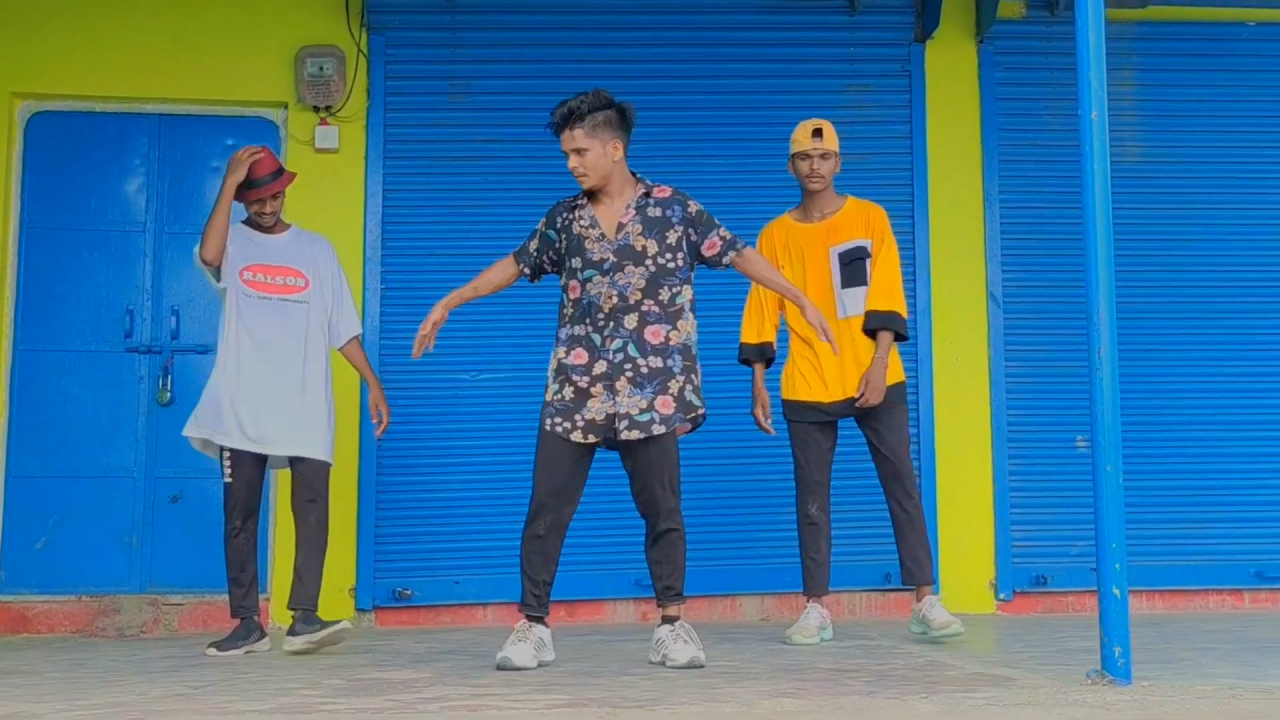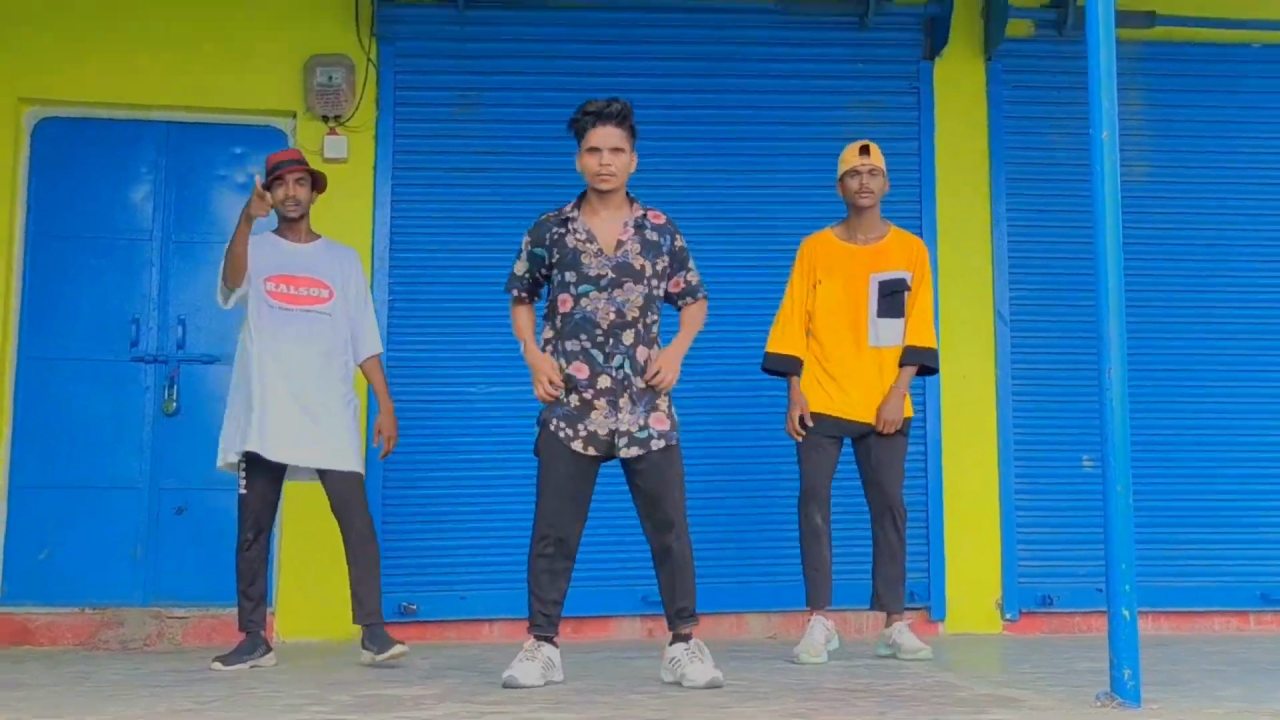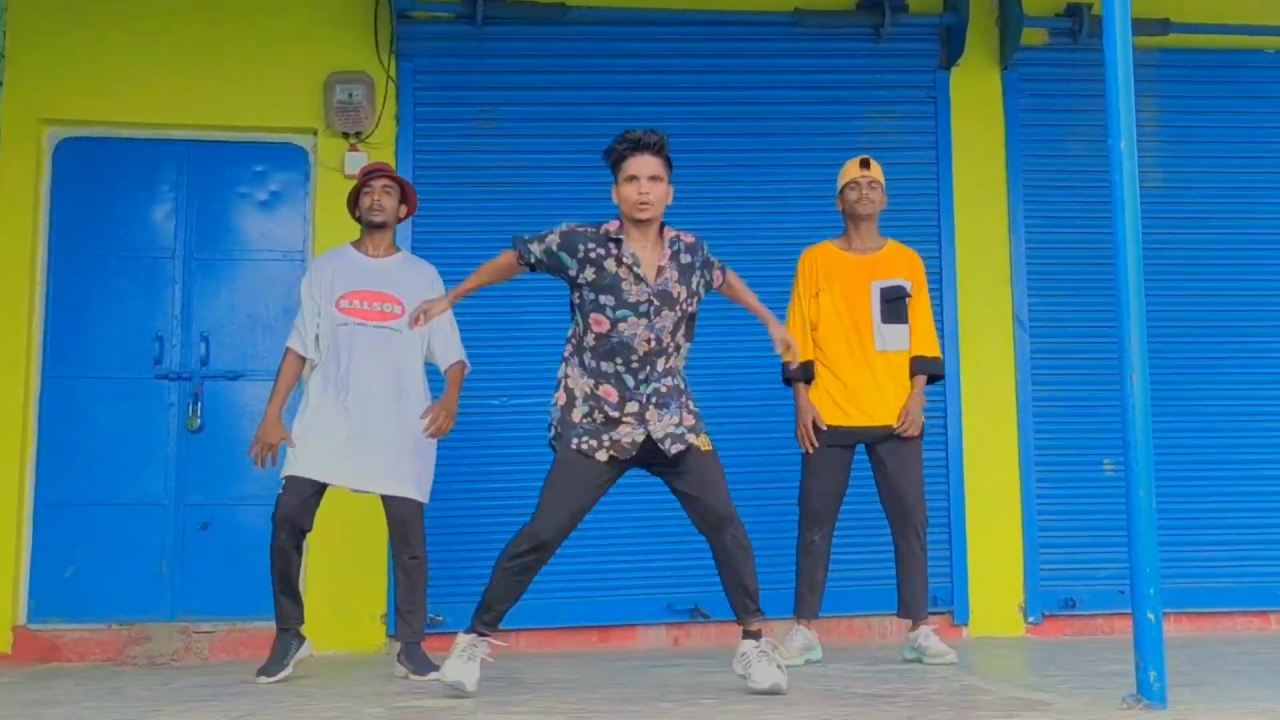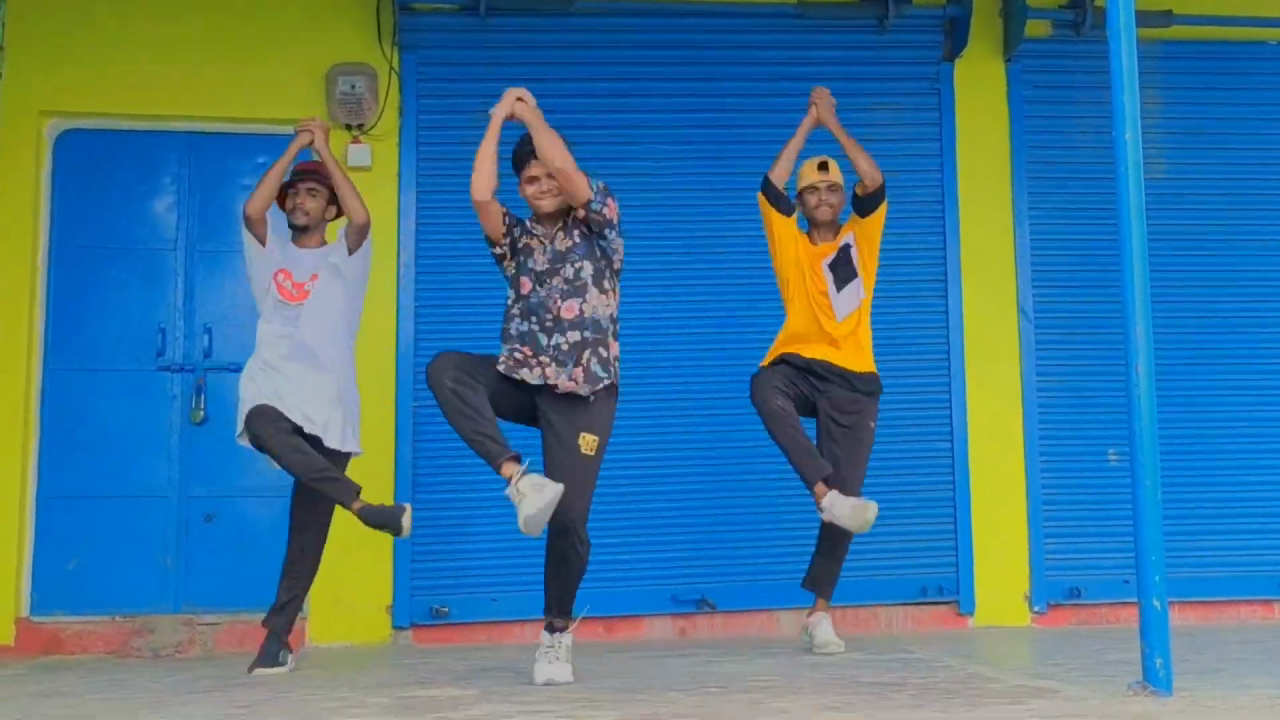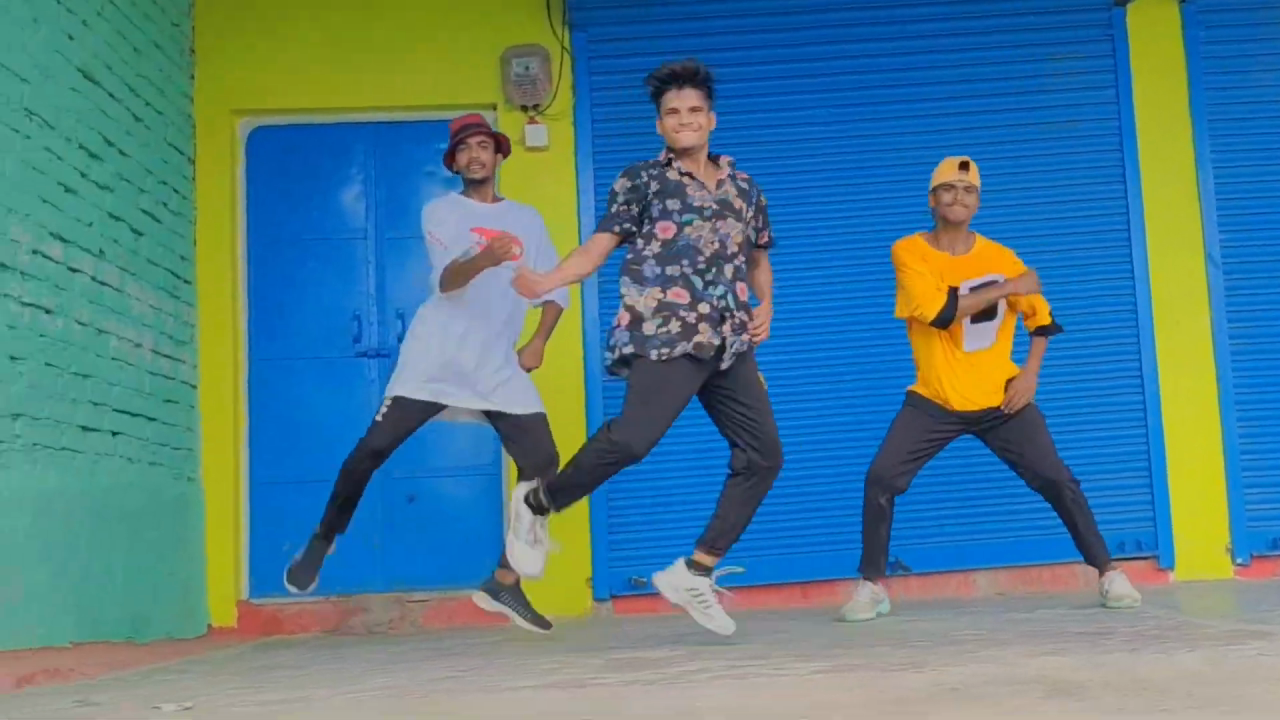
dt=0.5s
person 1, frame 1
left shoulder: (674, 208)
right shoulder: (563, 217)
left elbow: (738, 254)
right elbow: (517, 264)
left wrist: (802, 301)
right wrist: (446, 304)
left hip: (648, 386)
right hip: (574, 387)
left knee: (661, 509)
right knee: (546, 508)
left ankle: (671, 625)
right ankle: (533, 626)
person 1, frame 2
left shoulder: (662, 229)
right shoulder: (548, 230)
left elbow: (694, 302)
right elbow: (519, 300)
left wrist: (678, 350)
right wrist: (534, 354)
left hip: (645, 403)
right hip: (571, 404)
left knee: (668, 525)
right knee: (554, 529)
left ankle: (683, 645)
right ankle: (542, 646)
person 1, frame 3
left shoulder: (687, 251)
right shoulder: (580, 243)
left elbow: (721, 278)
right elbow: (516, 259)
left wrist: (771, 321)
right wrist: (449, 298)
left hip: (669, 417)
right hip: (595, 420)
left knee: (722, 520)
right knee: (545, 533)
left ankle: (753, 642)
right ankle: (476, 639)
person 1, frame 4
left shoulder: (595, 210)
right shoulder: (510, 228)
left elbow: (574, 177)
right elbow: (480, 194)
left wrist: (533, 112)
right wrist: (500, 116)
left hip: (584, 380)
right hip: (521, 372)
left knee: (568, 518)
right knee: (444, 368)
left ankle: (557, 635)
right ankle: (519, 478)
person 1, frame 5
left shoulder: (746, 187)
right shoulder: (645, 180)
left elbow: (759, 259)
right elbow: (600, 243)
left wrist: (764, 305)
right wrist: (550, 280)
left hip: (730, 344)
right hip: (668, 337)
left knee: (763, 456)
right knee: (632, 439)
left ankle: (694, 573)
right ankle: (537, 504)
person 2, frame 1
left shoulder: (317, 248)
right shoulder: (229, 241)
left elbow: (343, 326)
right elbow: (207, 257)
left wrist: (372, 384)
right wrist: (228, 185)
left hip: (306, 406)
right hip: (242, 404)
left knee: (311, 504)
right knee: (240, 512)
left ankle: (304, 617)
right ankle: (248, 622)
person 2, frame 2
left shoulder: (343, 260)
right shoulder: (252, 248)
left elbow: (365, 340)
right elbow: (232, 284)
left wrist: (385, 404)
right wrist: (248, 215)
left hip: (330, 413)
right hip: (264, 413)
left knee: (355, 516)
right knee: (253, 525)
left ankle: (373, 630)
right ankle: (254, 637)
person 2, frame 3
left shoulder: (424, 276)
right shoulder: (325, 269)
left elbow: (451, 351)
right elbow: (299, 347)
left wrist: (450, 396)
right wrist: (272, 413)
left hip: (400, 429)
right hip: (326, 423)
left knee: (410, 537)
right knee: (288, 520)
left ankle: (411, 647)
right ankle: (289, 635)
person 2, frame 4
left shoulder: (347, 257)
right shoulder: (269, 249)
left elbow: (361, 221)
right elbow: (252, 211)
left wrist: (327, 152)
right wrist: (295, 146)
left hip: (328, 399)
right hip: (272, 388)
left knee: (309, 517)
right knee: (268, 432)
left ankle: (280, 628)
right ankle: (368, 511)
person 2, frame 5
left shoulder: (528, 219)
right shoulder: (441, 210)
left elbow: (554, 293)
right elbow: (447, 280)
left wrist: (539, 341)
right wrist: (485, 259)
left hip: (500, 367)
right hip: (436, 354)
left knee: (540, 462)
right knee: (374, 446)
left ankle: (505, 583)
right ankle: (324, 539)
person 3, frame 1
left shoulder: (870, 217)
right shoulder: (775, 235)
left elbow: (887, 296)
right elbow: (762, 313)
left wrist: (880, 362)
right wrist: (758, 384)
left hip: (874, 377)
right hip: (807, 386)
left knee: (902, 481)
right knee: (811, 494)
left ankle: (925, 600)
right ankle: (816, 608)
person 3, frame 2
left shoulder: (911, 250)
right shoulder: (815, 249)
left elbow: (918, 327)
right elbow: (792, 323)
left wrist: (899, 391)
right wrist: (794, 390)
left hip: (883, 404)
right hip: (821, 401)
left knee: (888, 507)
right knee: (814, 503)
left ankle: (893, 624)
right ankle: (820, 622)
person 3, frame 3
left shoulder: (908, 261)
right shoulder: (815, 260)
left elbow: (921, 337)
right elbow: (799, 337)
left wrist: (917, 398)
right wrist: (802, 401)
left hip: (892, 413)
right hip: (830, 414)
left knee: (909, 515)
right knee: (816, 519)
left ankle: (919, 630)
right ankle: (805, 629)
person 3, frame 4
left shoulder: (859, 229)
right shoulder: (783, 231)
left elbow: (874, 183)
right elbow: (774, 180)
left wrist: (834, 124)
right wrist: (810, 119)
left hip: (851, 379)
right hip: (795, 365)
left knee: (848, 482)
right knee: (764, 393)
left ankle: (820, 609)
right ankle: (825, 493)
person 3, frame 5
left shoulder: (1000, 258)
right shoulder: (909, 252)
left elbow: (1041, 318)
right elbow: (942, 312)
left wrist: (1030, 376)
right wrist: (1006, 290)
left hip: (1000, 397)
right hip: (935, 402)
left knee: (1057, 481)
right knee: (882, 479)
left ankle: (1108, 572)
right ankle: (872, 584)
